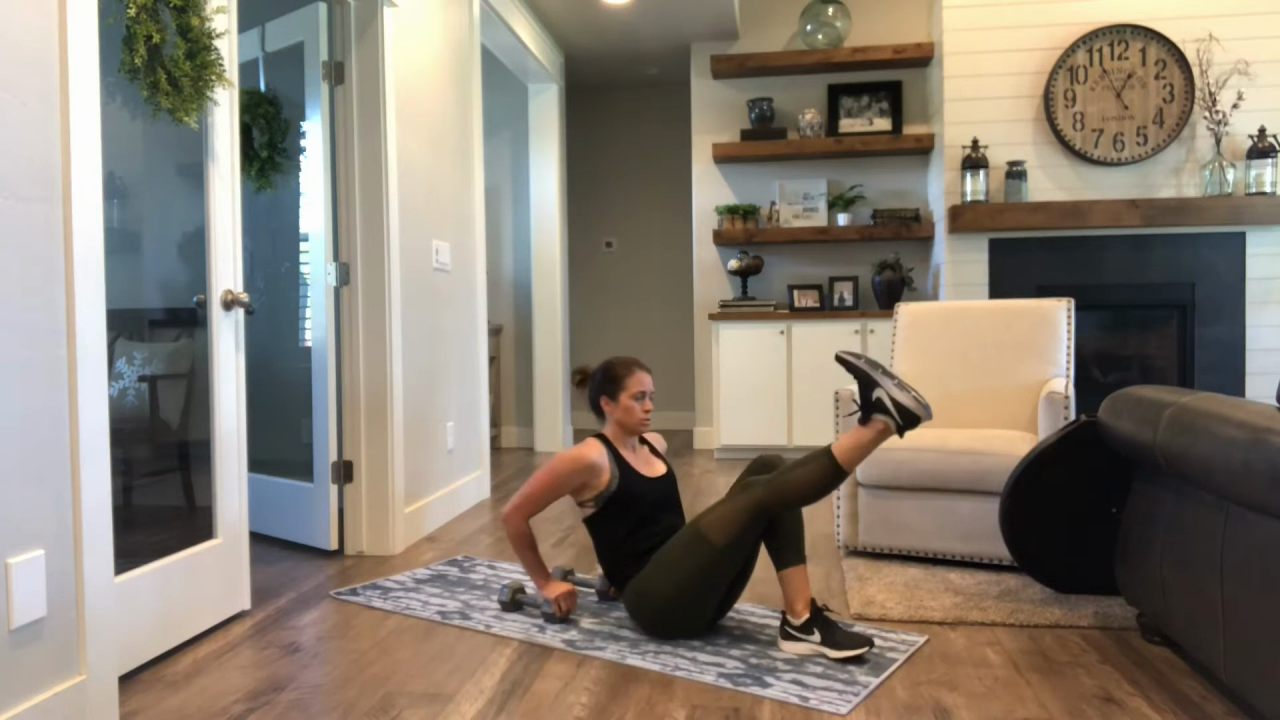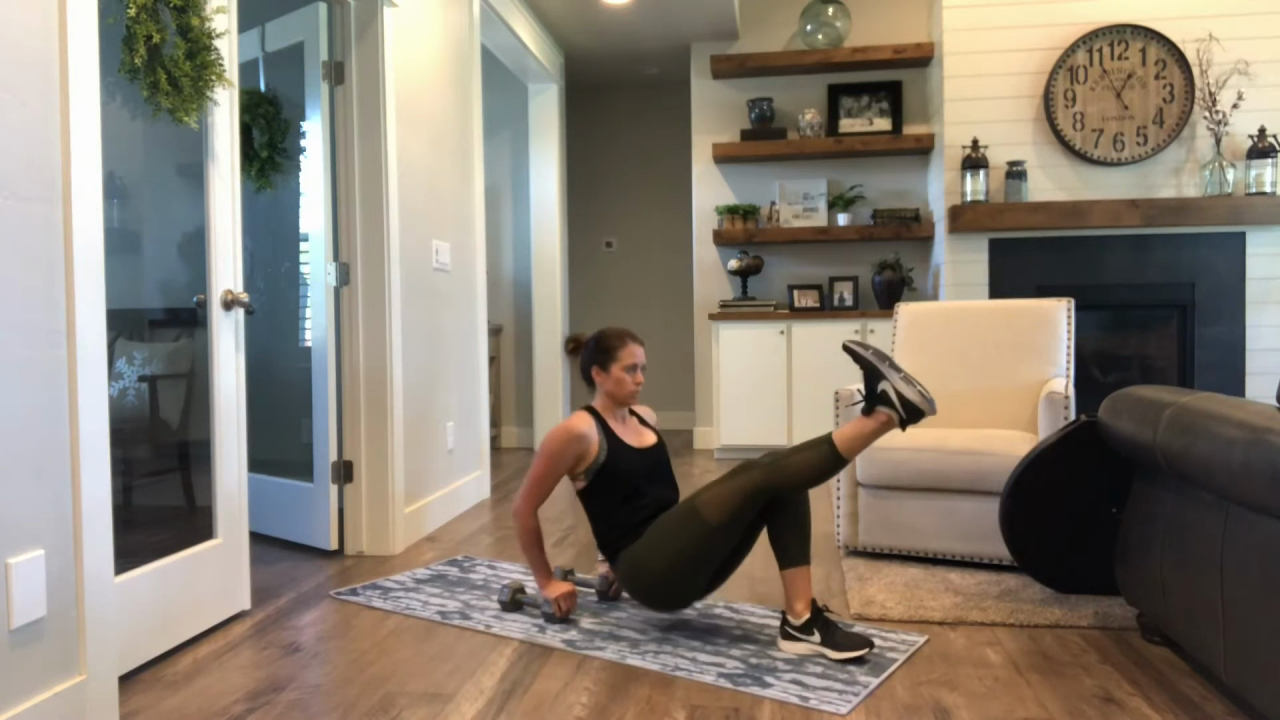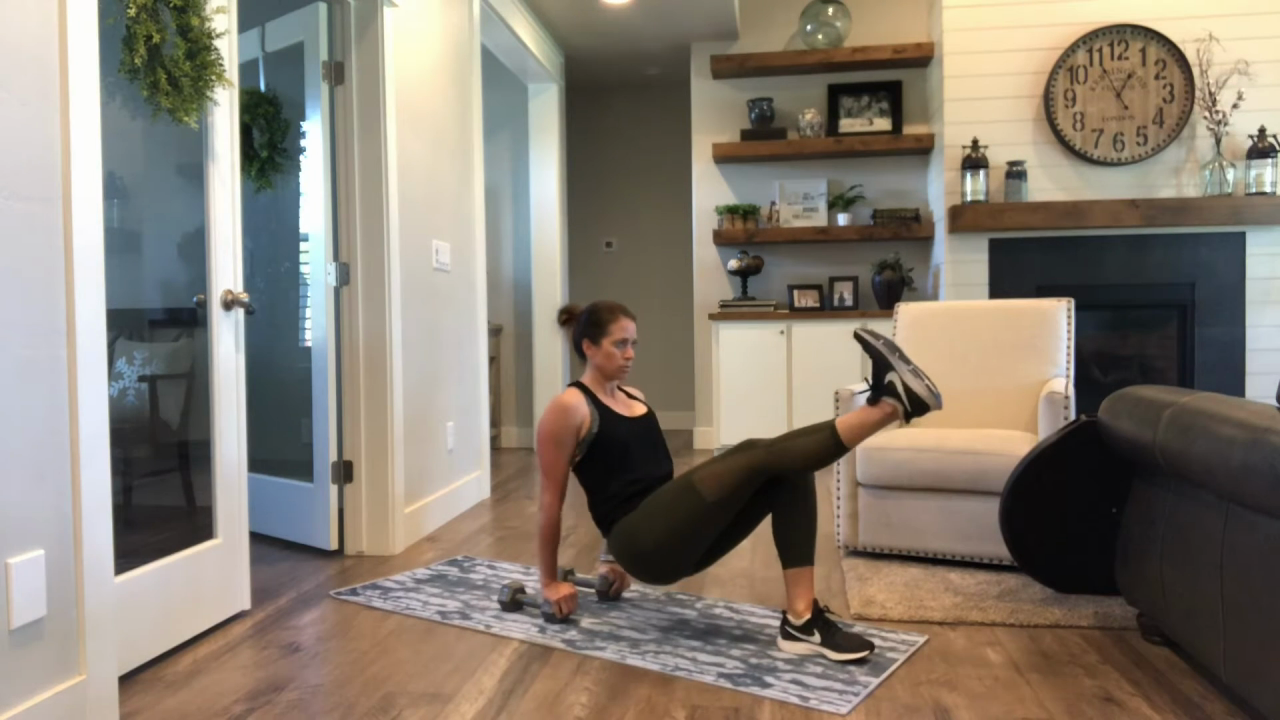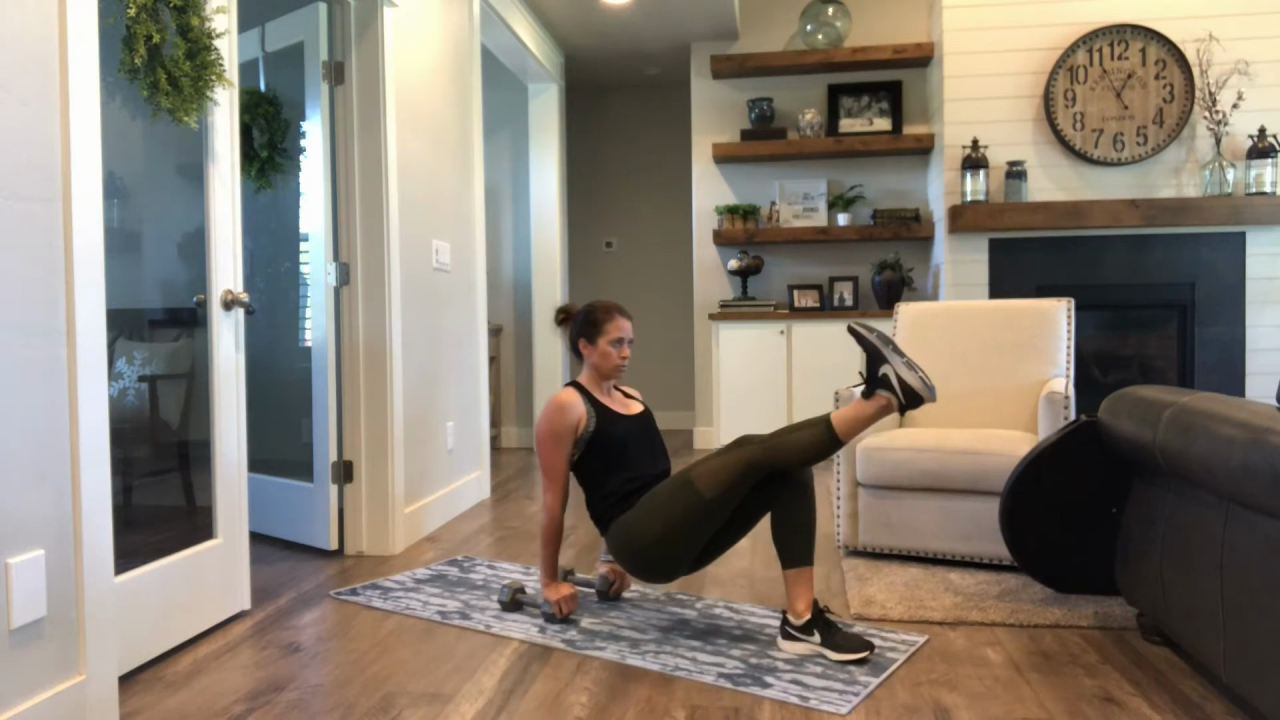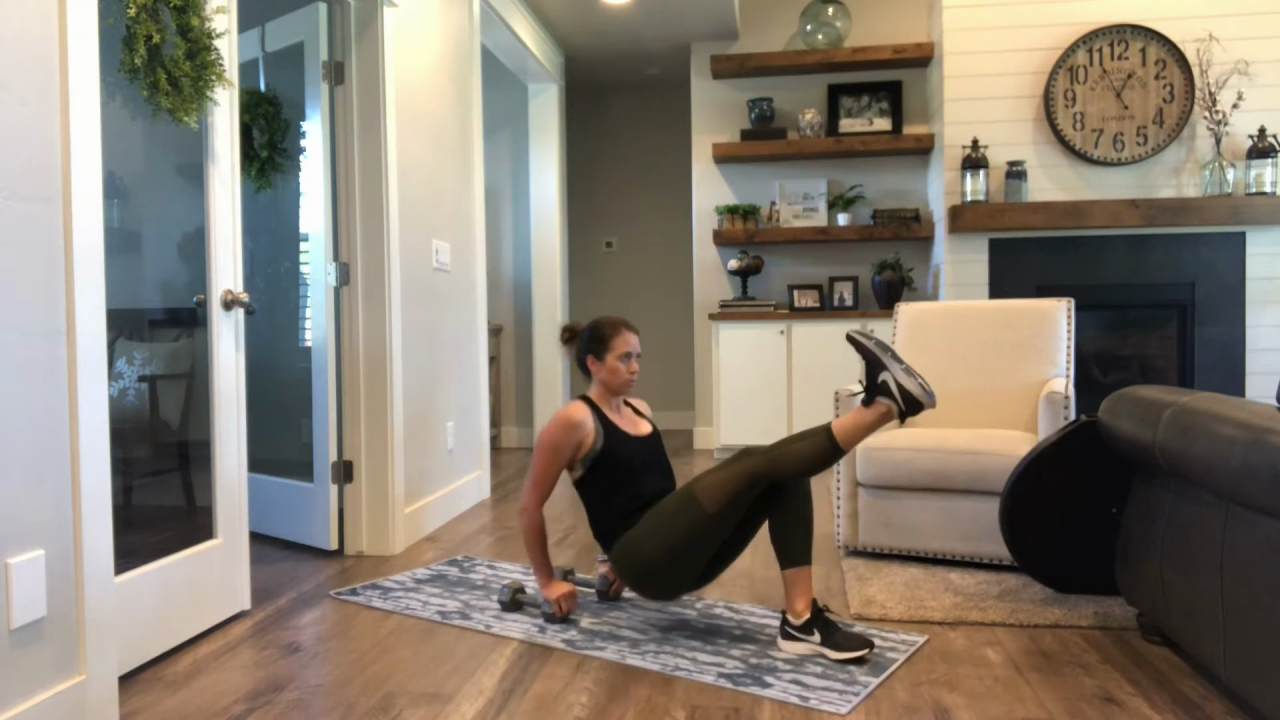
dt=0.3s
person 1, frame 1
left shoulder: (653, 445)
right shoulder: (589, 460)
right elbow: (513, 514)
right wrist: (546, 583)
left hip: (693, 584)
right hip: (657, 599)
left knee: (769, 469)
right knee: (758, 494)
left ankle: (801, 623)
person 1, frame 2
left shoulder: (644, 418)
right shoulder: (578, 432)
right elbow: (523, 508)
right wrist: (547, 582)
left hip: (685, 559)
right hip: (650, 573)
left knee: (776, 470)
right knee: (756, 477)
left ankle: (801, 623)
right ankle: (883, 414)
person 1, frame 3
left shoulder: (633, 398)
right shoulder: (569, 409)
right elbow: (551, 500)
left wrist: (619, 560)
right wrist: (550, 581)
left hip: (679, 535)
right hip: (647, 544)
left knee: (789, 471)
right knee: (756, 457)
left ankle: (802, 622)
right ankle: (889, 405)
person 1, frame 4
left shoulder: (629, 396)
right shoulder: (566, 408)
right elbow: (553, 501)
left wrist: (618, 559)
right wrist: (551, 582)
left hip: (678, 534)
right hip: (644, 541)
left knee: (787, 468)
right knee: (752, 453)
left ankle: (801, 622)
right ankle: (882, 398)
person 1, frame 5
left shoulder: (637, 410)
right shoulder: (574, 421)
right elbow: (530, 505)
left wrist: (614, 560)
right wrist: (548, 582)
left hip: (681, 552)
right hip: (647, 564)
left knee: (783, 475)
right knee: (753, 465)
left ankle: (800, 623)
right ankle: (885, 404)
